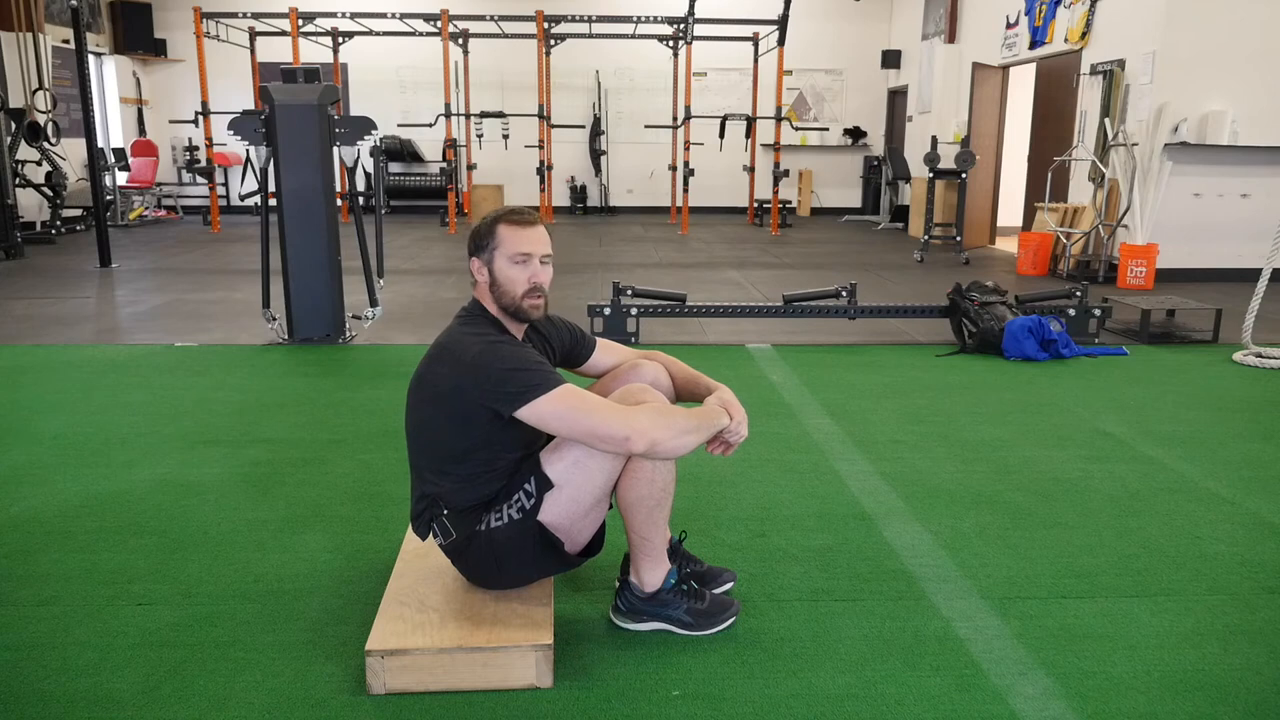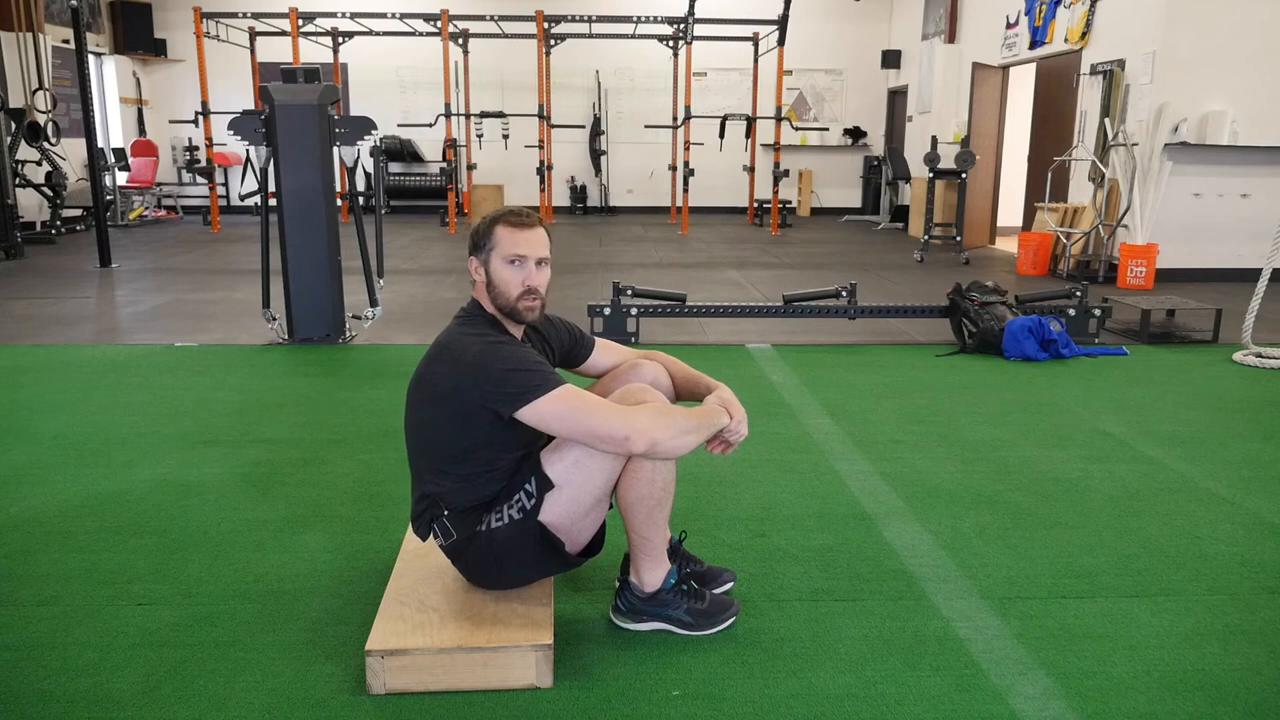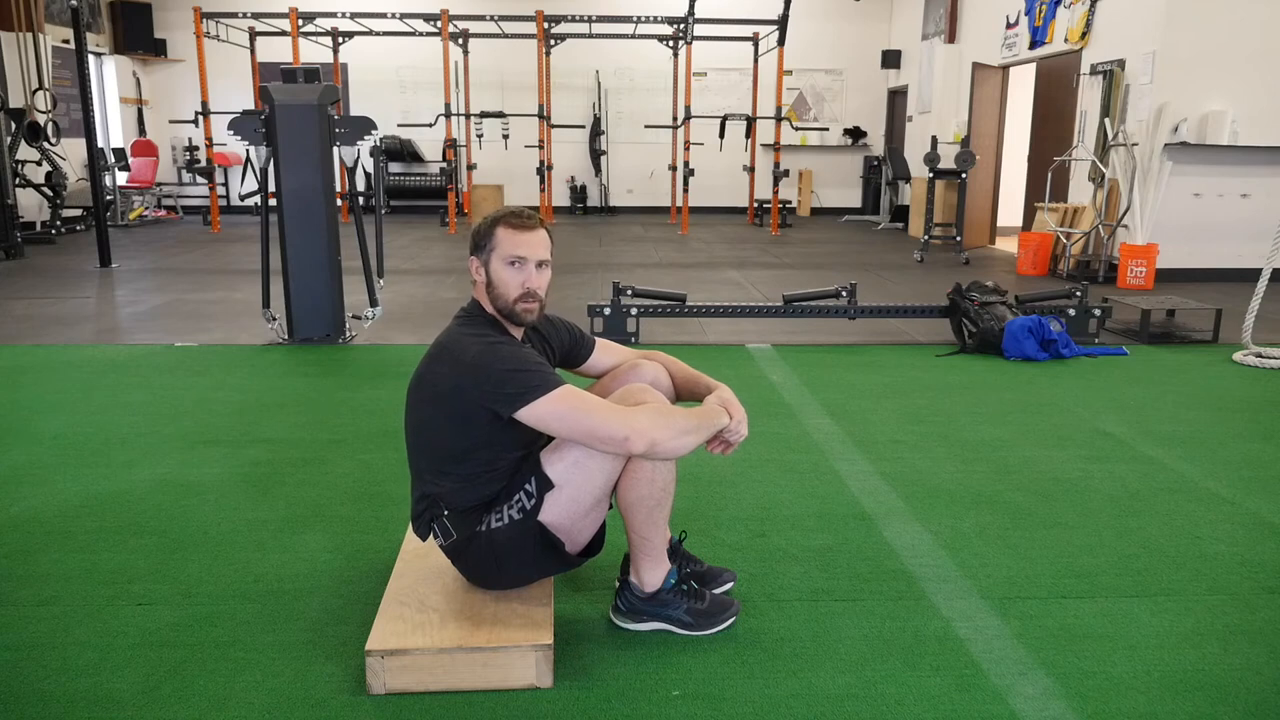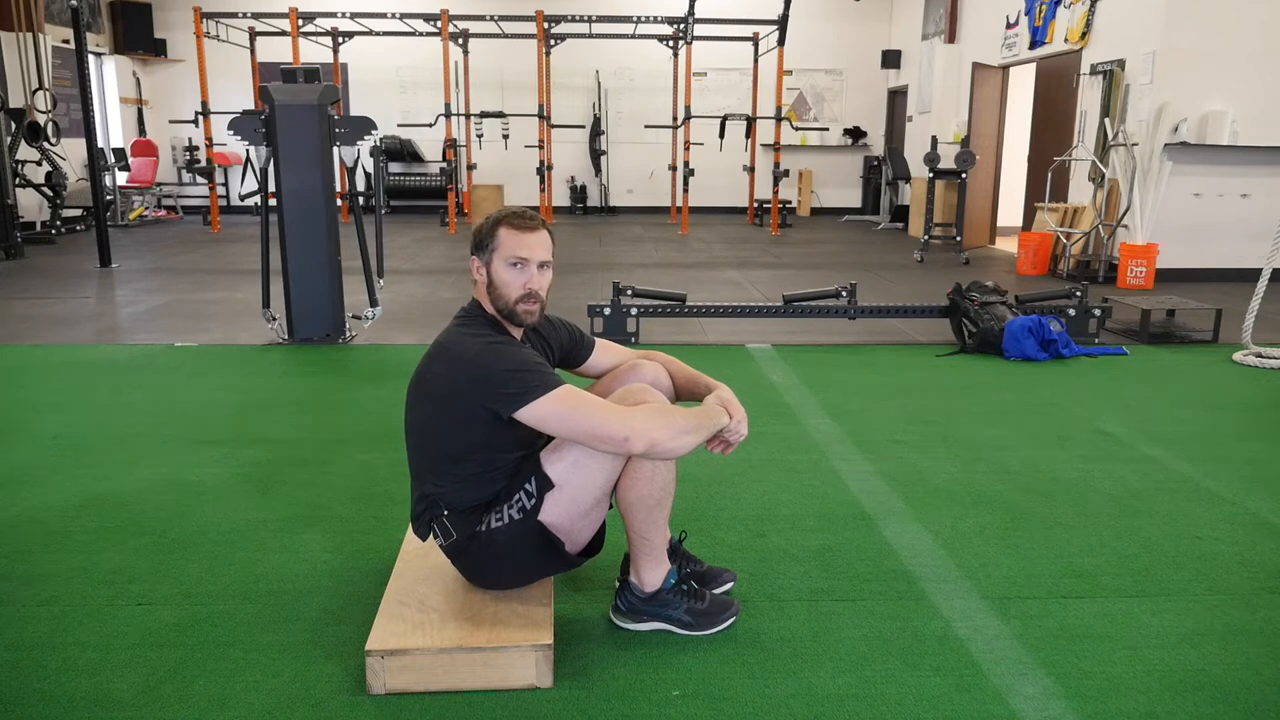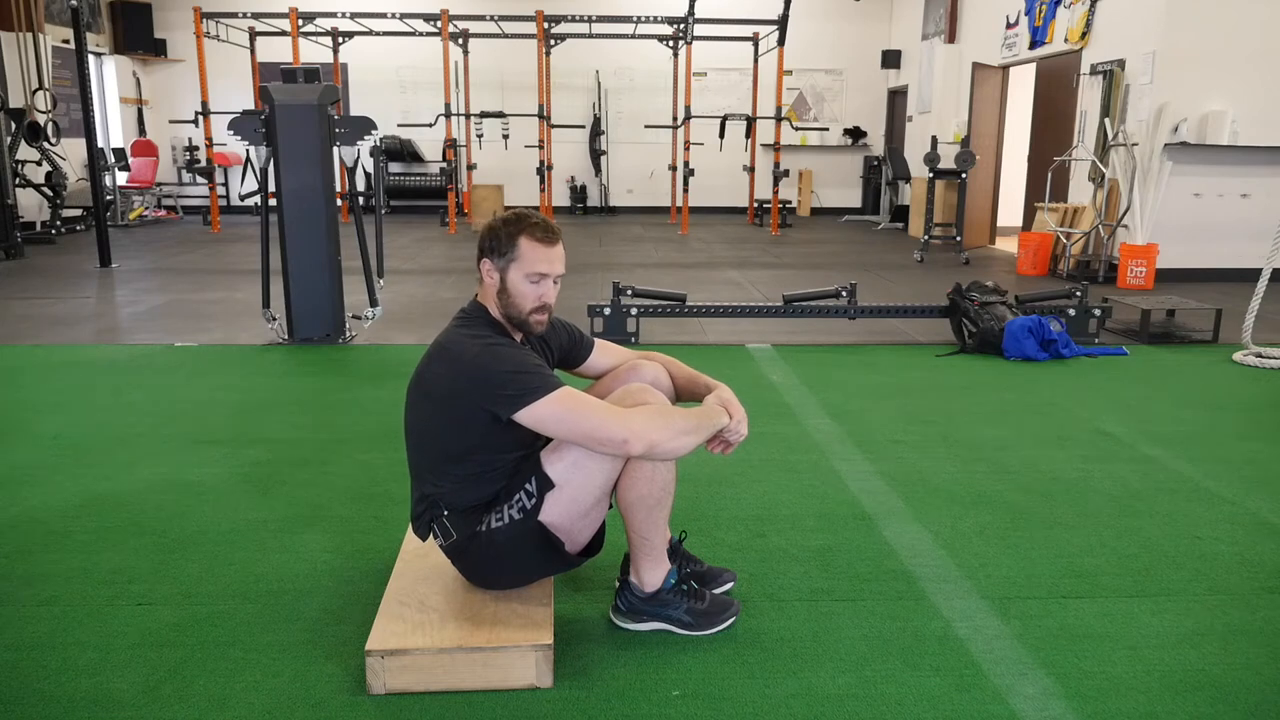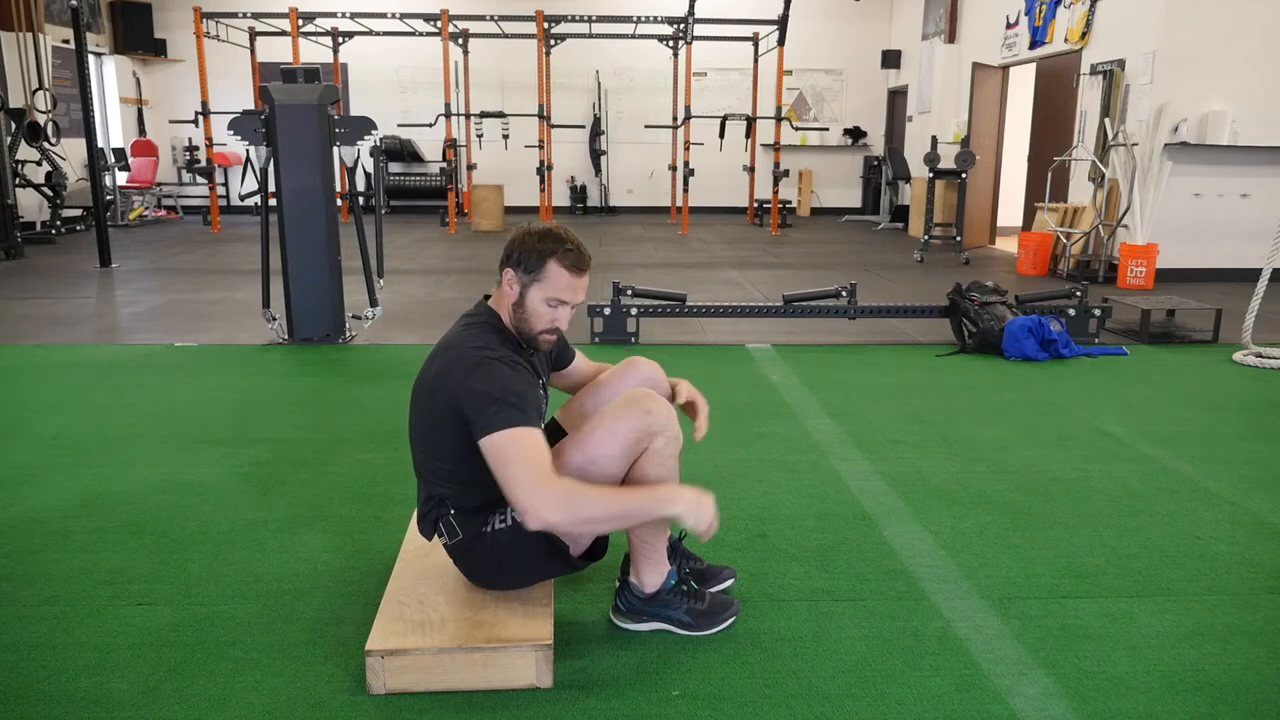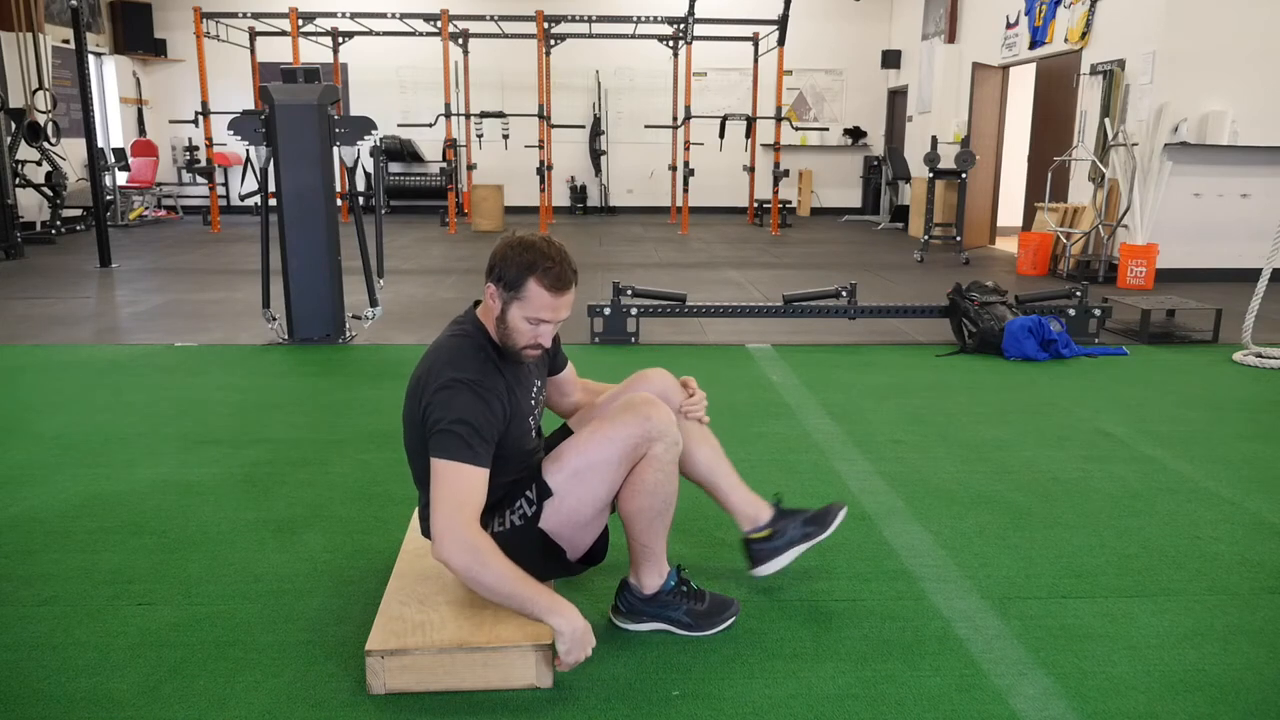
dt=0.5s
person 1, frame 1
left shoulder: (534, 325)
right shoulder: (482, 356)
left elbow: (643, 359)
right elbow: (633, 433)
left wrist: (715, 390)
right wrist: (717, 416)
left hip: (514, 486)
right hip: (485, 538)
left knee: (646, 375)
right knee: (641, 423)
left ankle: (657, 552)
right ankle: (649, 590)
person 1, frame 2
left shoulder: (535, 326)
right shoulder: (482, 356)
left elbow: (643, 359)
right elbow: (632, 434)
left wrist: (715, 389)
right wrist: (718, 415)
right hip: (486, 538)
left knee: (646, 376)
right knee: (641, 420)
left ankle: (658, 552)
right ankle: (649, 591)
person 1, frame 3
left shoulder: (534, 325)
right shoulder: (480, 356)
left elbow: (644, 359)
right elbow: (631, 435)
left wrist: (715, 390)
right wrist: (716, 416)
left hip: (515, 486)
right hip: (484, 537)
left knee: (646, 377)
right knee: (641, 413)
left ankle: (658, 552)
right ankle: (650, 590)
person 1, frame 4
left shoulder: (534, 326)
right shoulder: (480, 357)
left elbow: (643, 359)
right elbow: (630, 435)
left wrist: (715, 389)
right wrist: (716, 416)
left hip: (514, 485)
right hip: (485, 537)
left knee: (646, 377)
right knee: (640, 418)
left ankle: (658, 552)
right ankle: (650, 591)
person 1, frame 5
left shoulder: (533, 324)
right shoulder: (480, 358)
left elbow: (640, 360)
right elbow: (628, 437)
left wrist: (714, 389)
right wrist: (716, 416)
left hip: (514, 486)
right hip: (486, 538)
left knee: (647, 378)
right knee: (643, 412)
left ankle: (660, 552)
right ankle: (650, 591)
person 1, frame 6
left shoulder: (527, 326)
right shoulder: (484, 366)
left elbow: (586, 375)
right elbow: (541, 509)
left wrist: (673, 386)
right wrist: (673, 498)
left hip: (519, 491)
right hip: (491, 540)
left knee: (641, 376)
right knee: (650, 418)
left ankle: (659, 552)
right ankle: (649, 594)
person 1, frame 7
left shoulder: (530, 328)
right shoulder: (461, 385)
left elbow: (575, 395)
right elbow: (453, 542)
left wrist: (674, 396)
right wrist: (561, 616)
left hip: (527, 484)
right hip: (509, 537)
left knee: (658, 386)
right knee: (652, 423)
left ankle: (762, 528)
right ankle: (649, 594)
